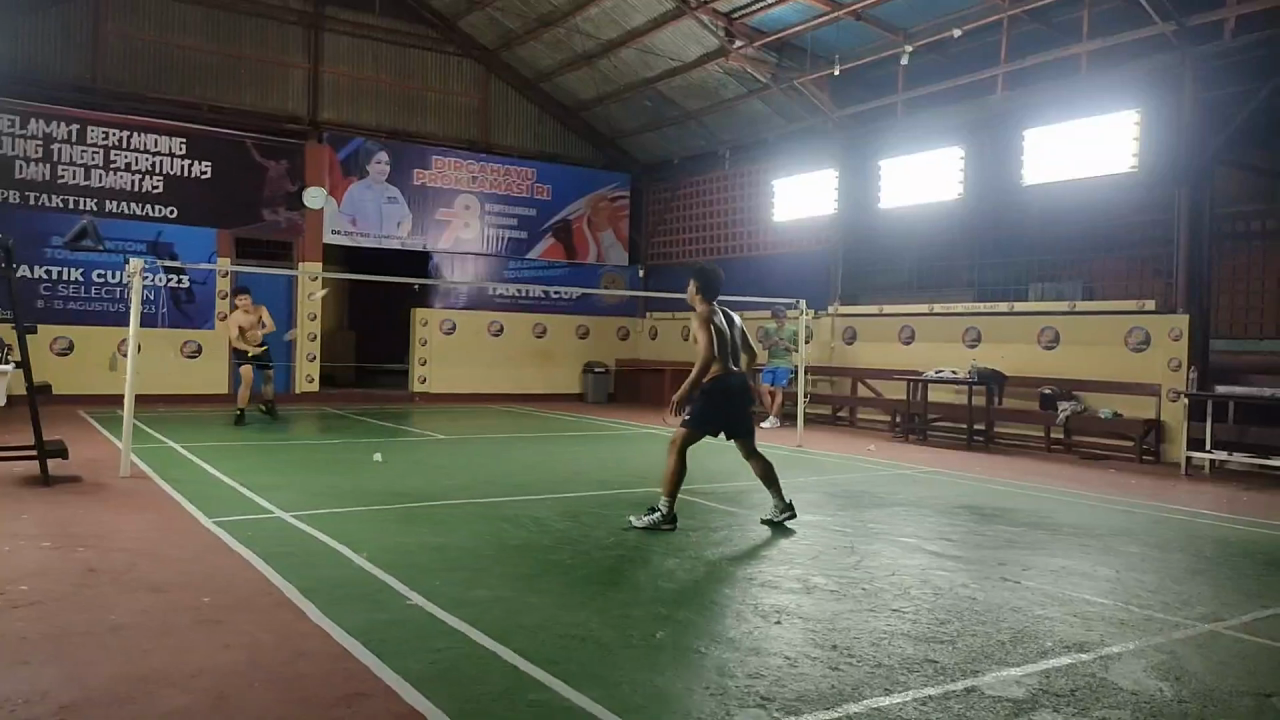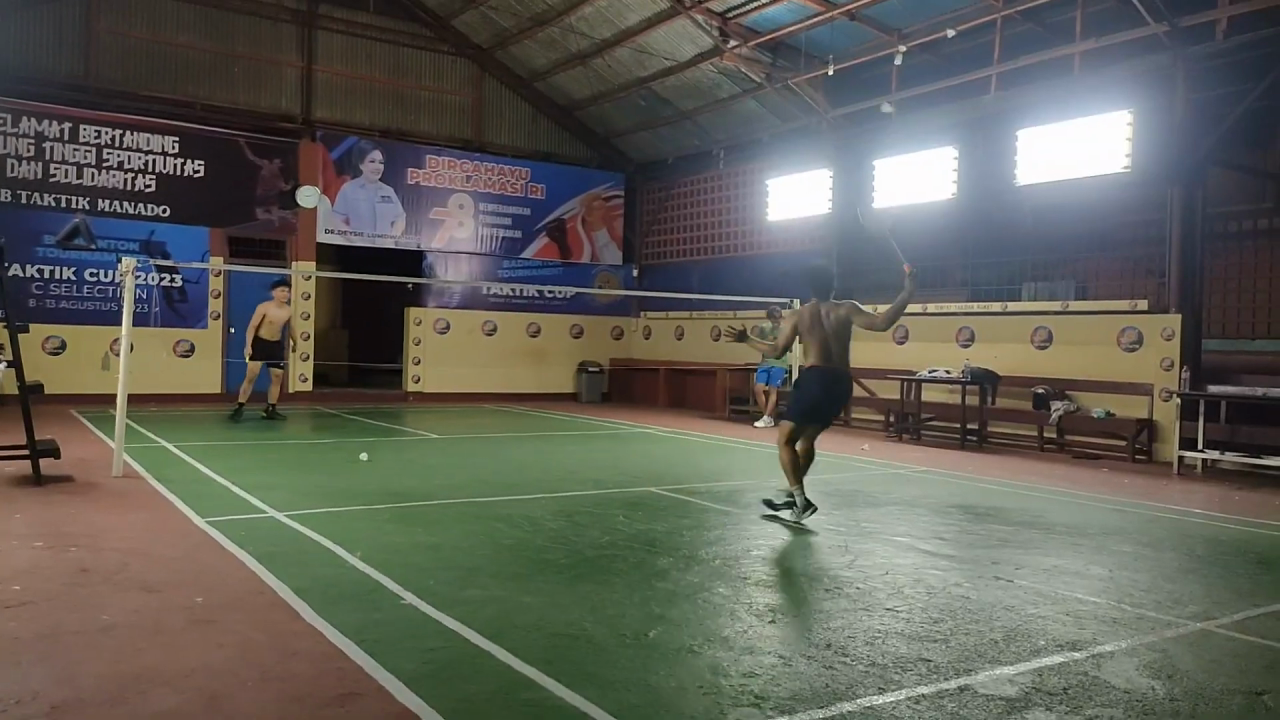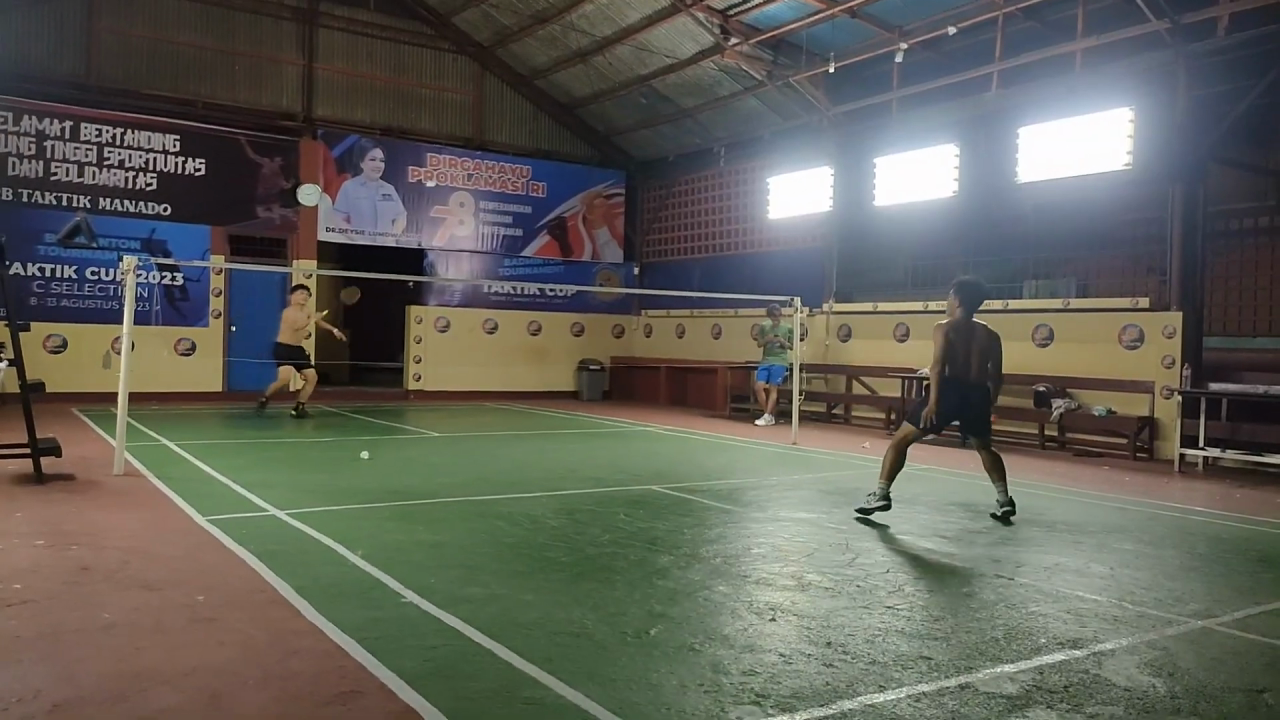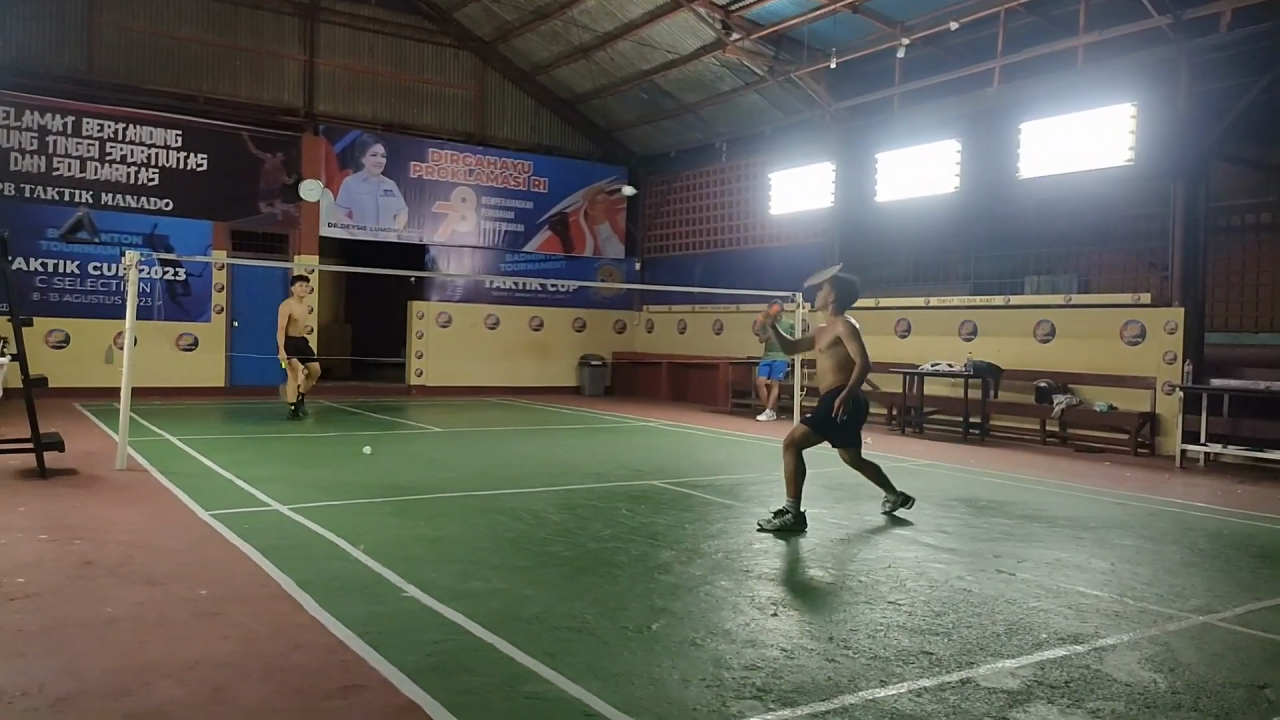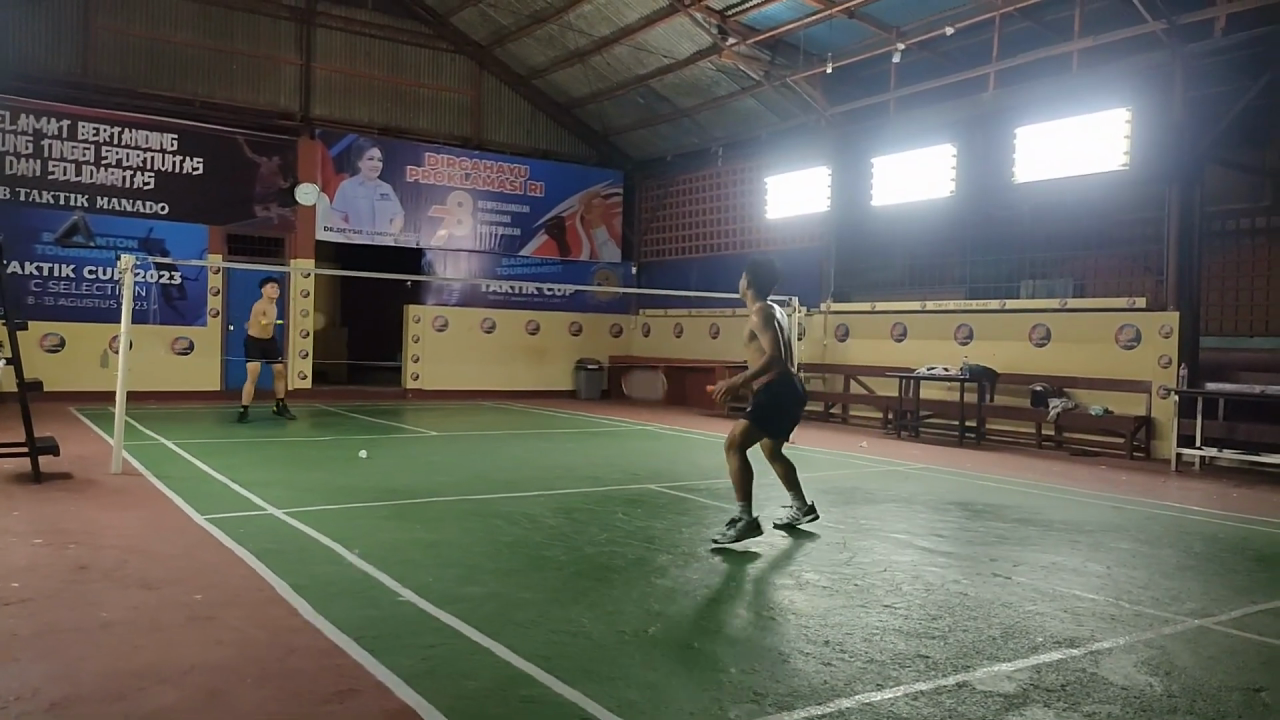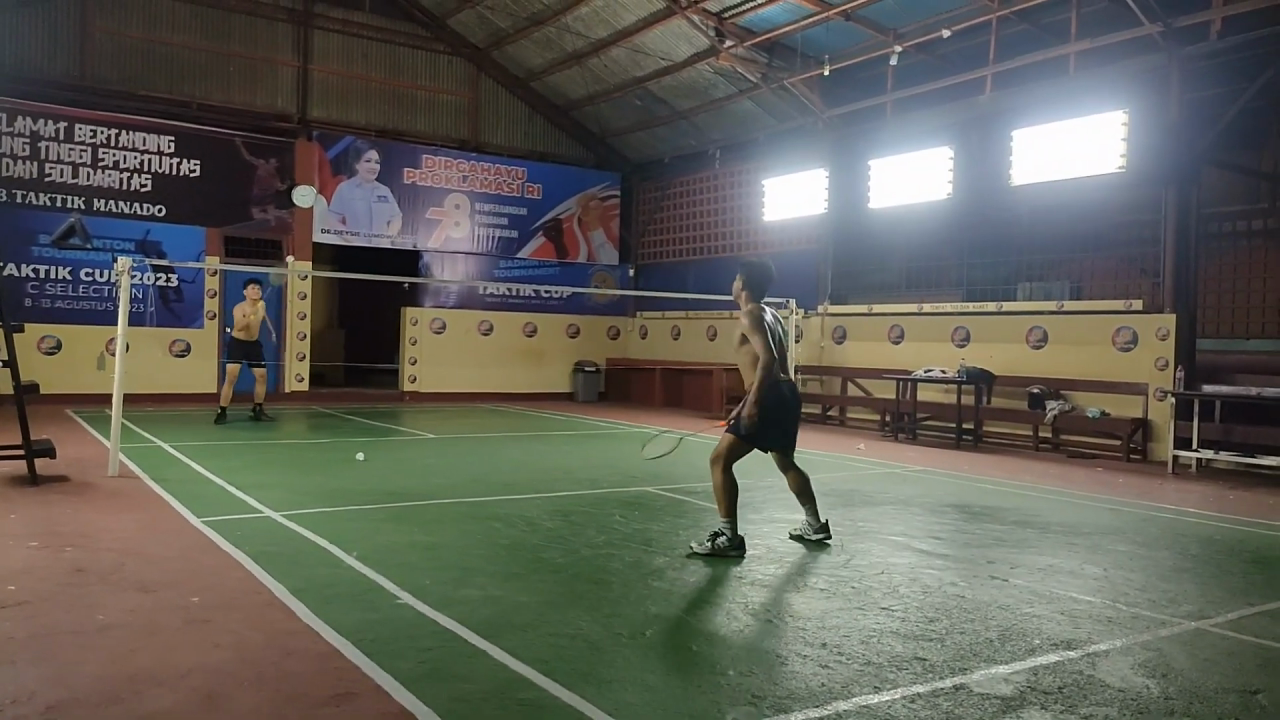
dt=0.7s
person 1, frame 1
left shoulder: (703, 317)
right shoulder: (732, 317)
left elbow: (709, 356)
right elbow: (751, 354)
left wrist: (685, 390)
left hip: (719, 388)
right hip: (740, 387)
left knee: (678, 445)
right knee: (749, 451)
left ankle: (665, 513)
right ankle: (781, 506)
person 1, frame 2
left shoulder: (799, 316)
right shoulder: (847, 310)
left elbow: (777, 351)
right elbow: (882, 323)
left wrist: (747, 340)
right wrist: (907, 291)
left hip: (814, 380)
right hip: (841, 383)
left knee: (784, 439)
right knee: (806, 438)
left ankle: (799, 502)
right ankle: (790, 495)
person 1, frame 3
left shoulder: (944, 328)
right shoulder: (989, 335)
left elbow: (938, 365)
right elbow: (996, 374)
left wrist: (933, 402)
right wrist: (990, 402)
left hip: (950, 392)
right hip: (977, 394)
left knee: (900, 441)
right knee: (985, 448)
left ankle: (881, 495)
right ankle: (1004, 500)
person 1, frame 4
left shoulder: (843, 325)
right shoulder: (823, 330)
left elbow: (863, 363)
right elbow: (790, 348)
left wrist: (846, 393)
right wrist: (772, 326)
left hip: (843, 402)
right hip: (834, 401)
left knee: (792, 444)
right knee: (852, 457)
left ankle: (792, 514)
right ankle: (896, 498)
person 1, frame 5
left shoulder: (761, 313)
right shoulder: (772, 311)
left elbow: (774, 356)
left wrist: (739, 380)
right wrist: (738, 383)
left hip: (778, 391)
right hip: (786, 390)
left knee: (734, 444)
right knee: (771, 451)
left ankle: (745, 519)
right ankle: (801, 507)
person 1, frame 6
left shoulder: (750, 316)
right shoulder: (771, 316)
left elbow: (767, 361)
left wrist: (752, 403)
right wrist: (743, 406)
left hip: (769, 398)
right hip: (787, 395)
left knee: (720, 460)
right knee: (786, 464)
left ankle: (729, 536)
right ankle: (815, 524)
